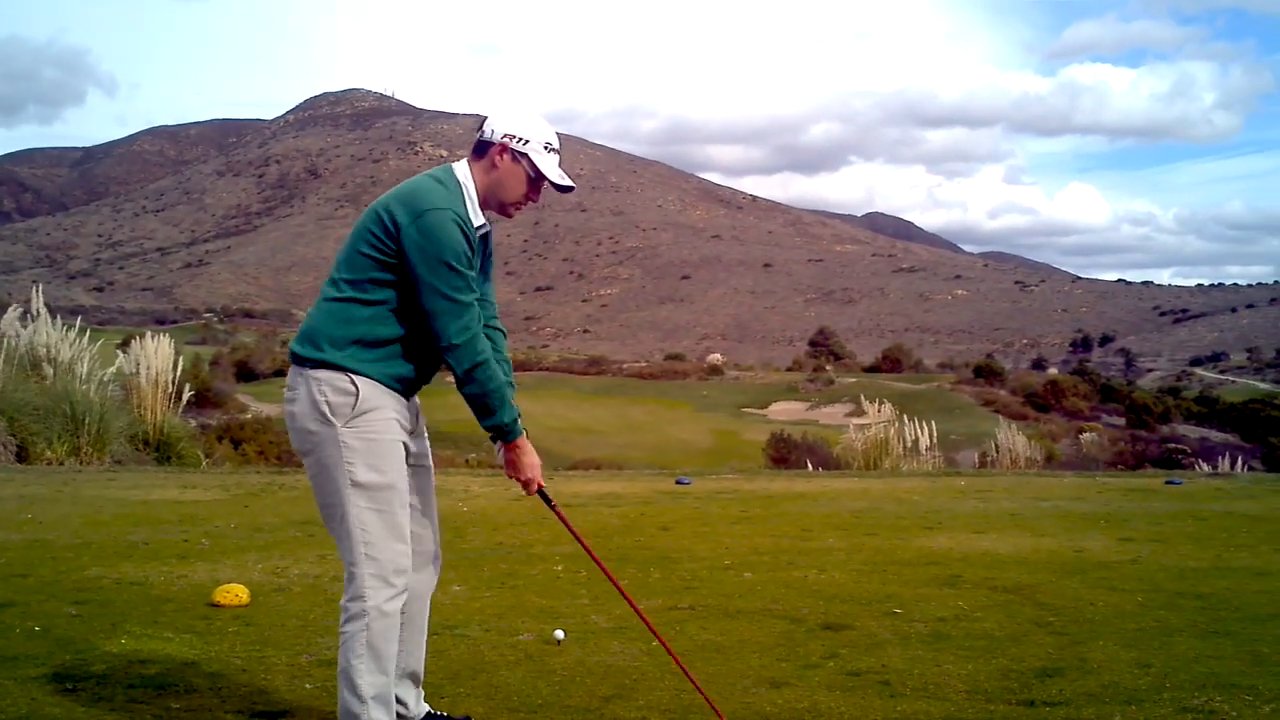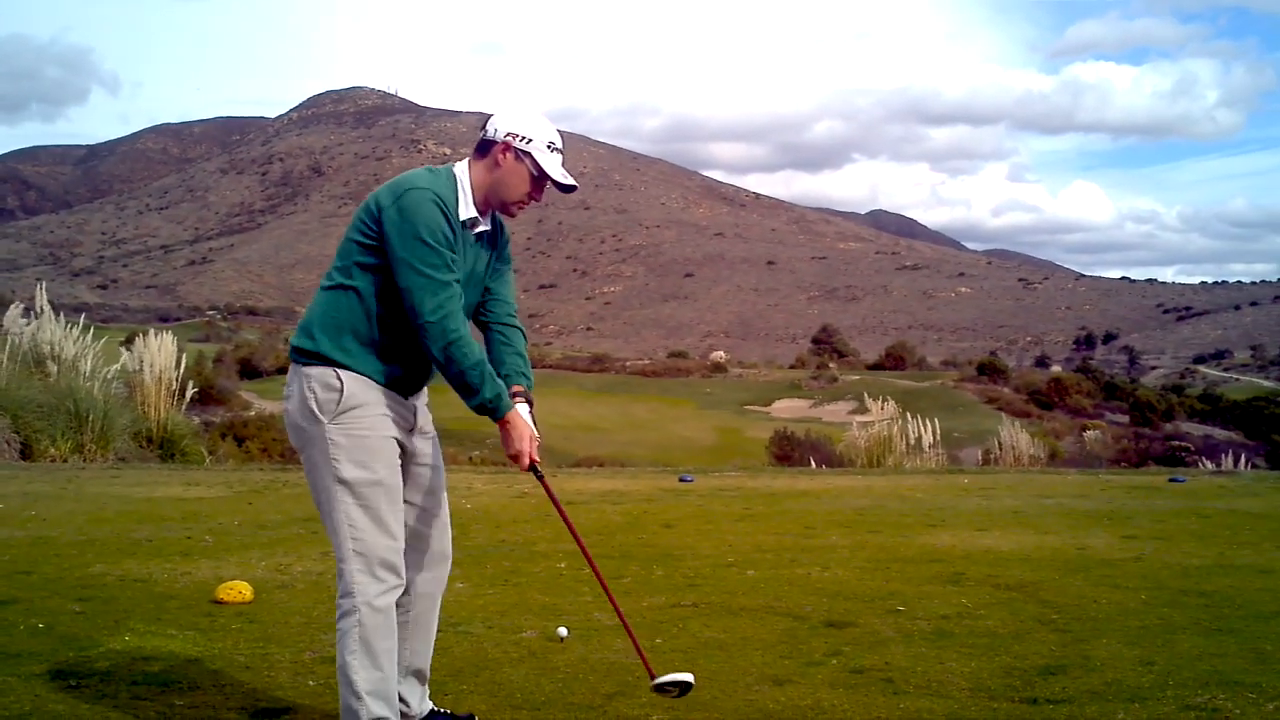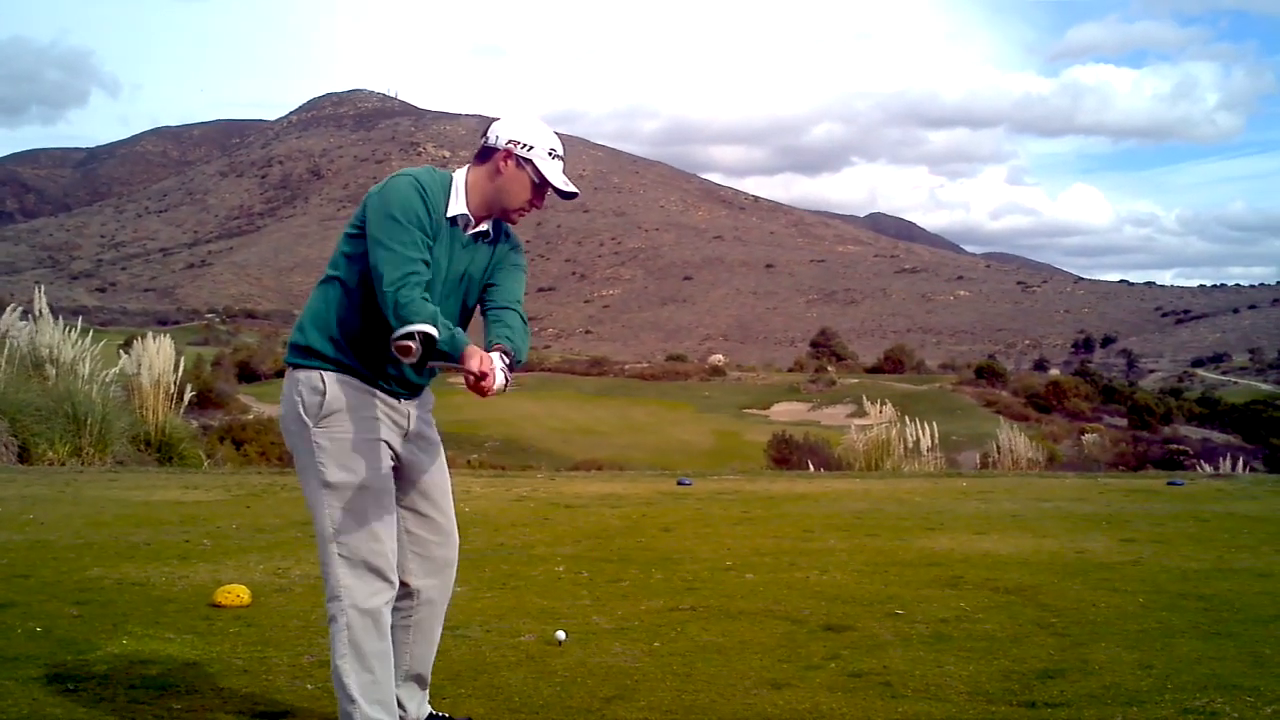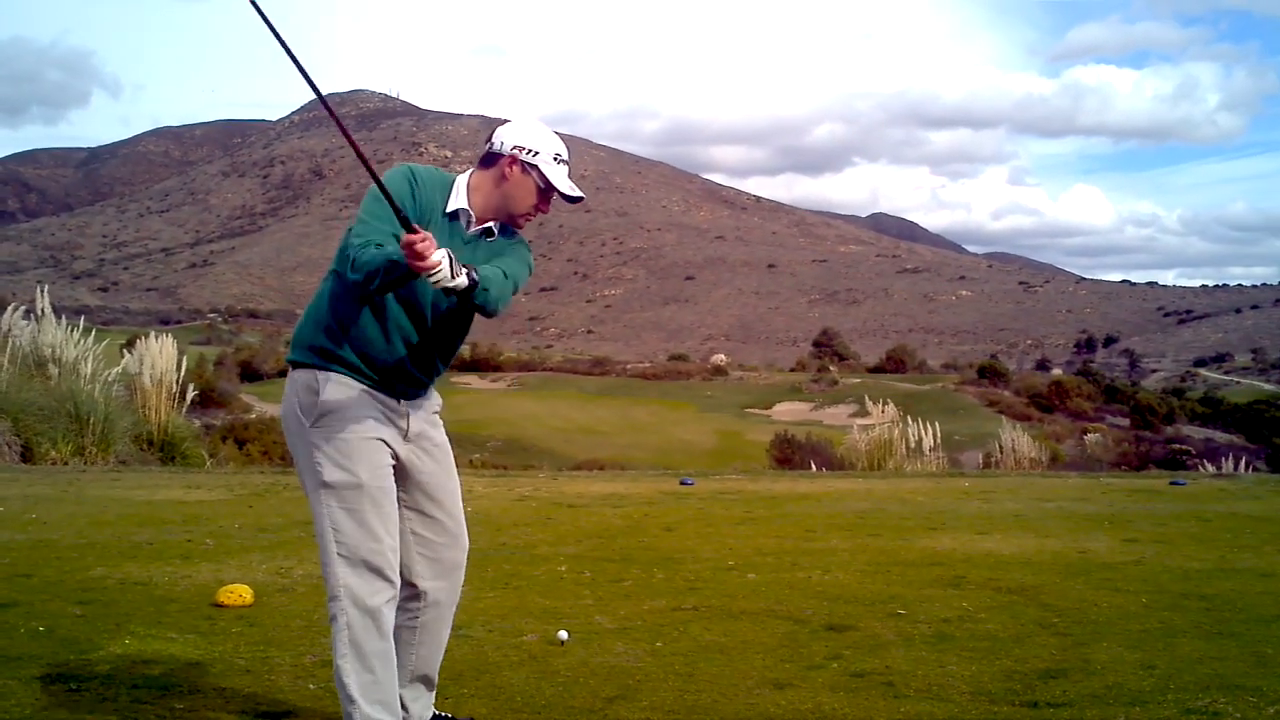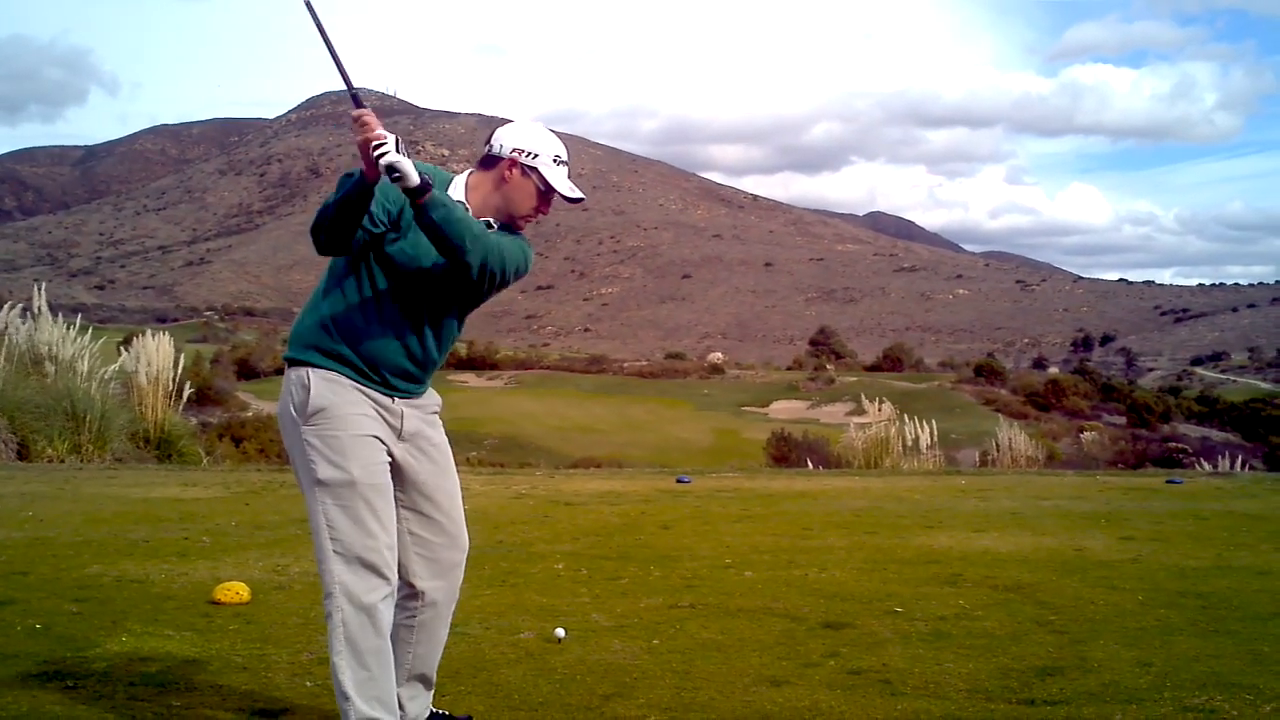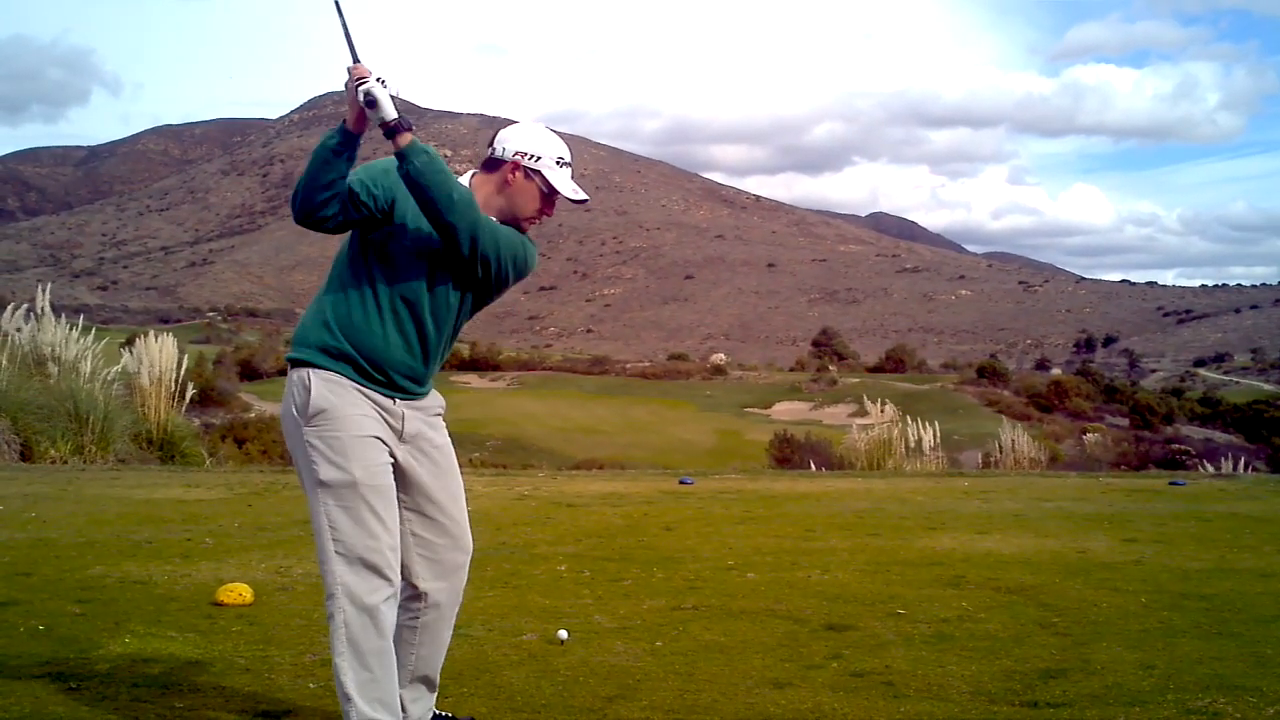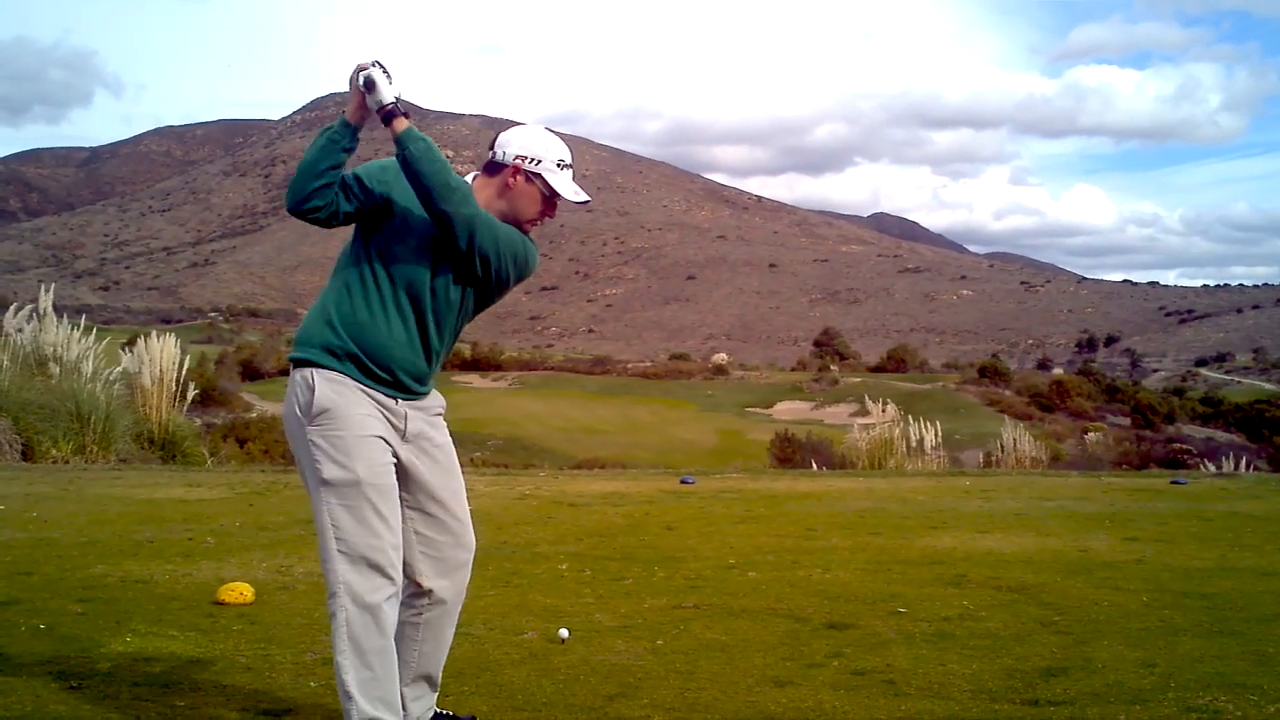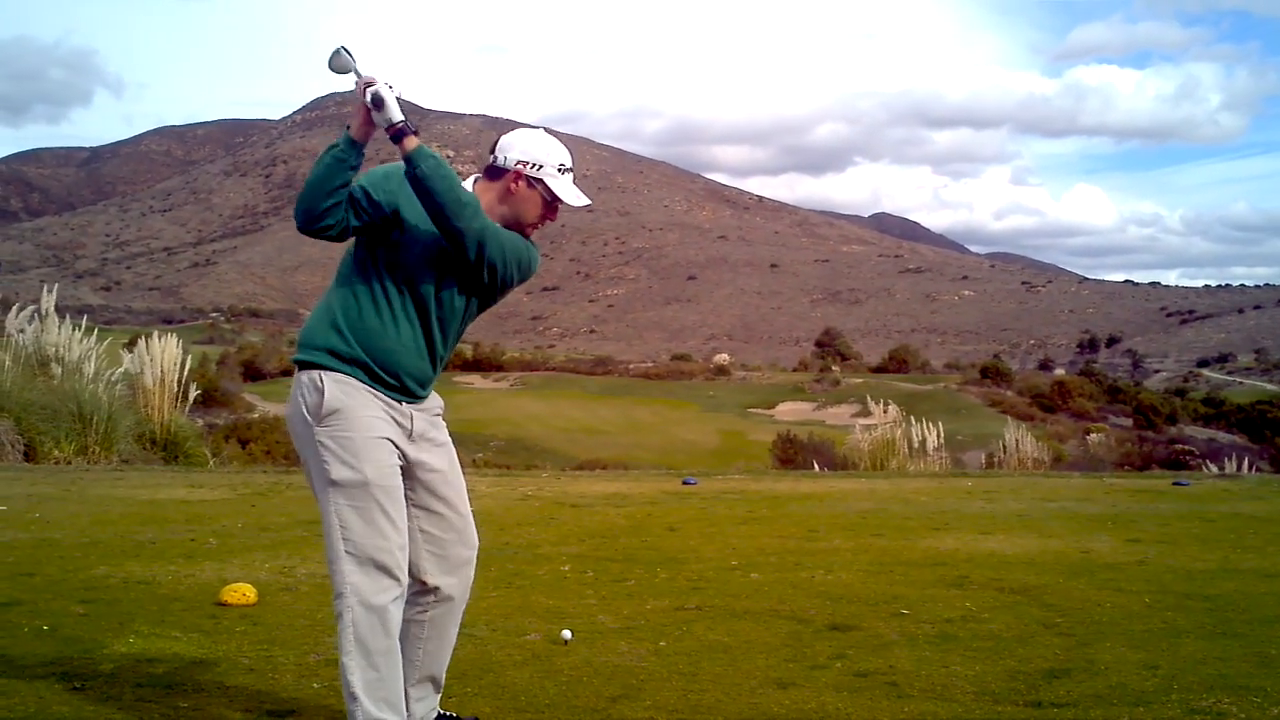
dt=0.1s
person 1, frame 1
left shoulder: (471, 224)
right shoulder: (433, 211)
left elbow: (485, 326)
right elbow: (458, 339)
left wrist: (505, 419)
right wrist: (512, 435)
left hip: (387, 396)
right hip: (342, 392)
left knee: (416, 561)
right knee: (380, 572)
person 1, frame 2
left shoulder: (495, 239)
right shoulder: (418, 196)
left elbow: (502, 323)
right elbow: (437, 317)
left wrist: (519, 400)
right wrist: (503, 413)
left hip: (404, 398)
right hip: (341, 389)
left knee: (425, 556)
right knee: (375, 569)
person 1, frame 3
left shoulder: (503, 245)
right shoulder: (409, 192)
left elbow: (505, 315)
right elbow: (400, 292)
left wrist: (498, 358)
right wrist: (460, 351)
left hip: (406, 401)
right hip: (334, 392)
left knee: (431, 561)
right knee: (365, 572)
person 1, frame 4
left shoulder: (511, 249)
right shoulder: (412, 189)
left elbow: (491, 293)
right elbow: (359, 261)
left wrist: (451, 270)
right wrist: (402, 257)
left hip: (414, 405)
right hip: (336, 392)
left knee: (442, 559)
right knee: (367, 575)
person 1, frame 5
left shoulder: (509, 248)
right shoulder: (391, 191)
left elbow: (468, 250)
right elbow: (330, 237)
left wrist: (412, 181)
right wrist: (365, 176)
left hip: (411, 404)
right hip: (333, 390)
left knee: (439, 559)
right knee: (363, 572)
person 1, frame 6
left shoulder: (514, 253)
right shoulder: (394, 182)
left elbow: (462, 226)
right elbow: (311, 208)
left wrist: (400, 135)
right wrist: (351, 127)
left hip: (414, 406)
right hip: (334, 390)
left knee: (444, 558)
right knee: (366, 573)
person 1, frame 7
left shoulder: (515, 254)
right shoulder: (397, 180)
left elbow: (459, 218)
right elbow: (307, 201)
left wrist: (398, 120)
right wrist: (353, 119)
left hip: (415, 406)
right hip: (337, 390)
left knee: (447, 557)
right knee: (368, 572)
person 1, frame 8
left shoulder: (516, 256)
right shoulder: (396, 185)
left elbow: (465, 235)
right elbow: (314, 217)
left wrist: (404, 130)
right wrist: (360, 133)
left hip: (415, 405)
right hip: (341, 394)
left knee: (449, 558)
right knee: (376, 571)
